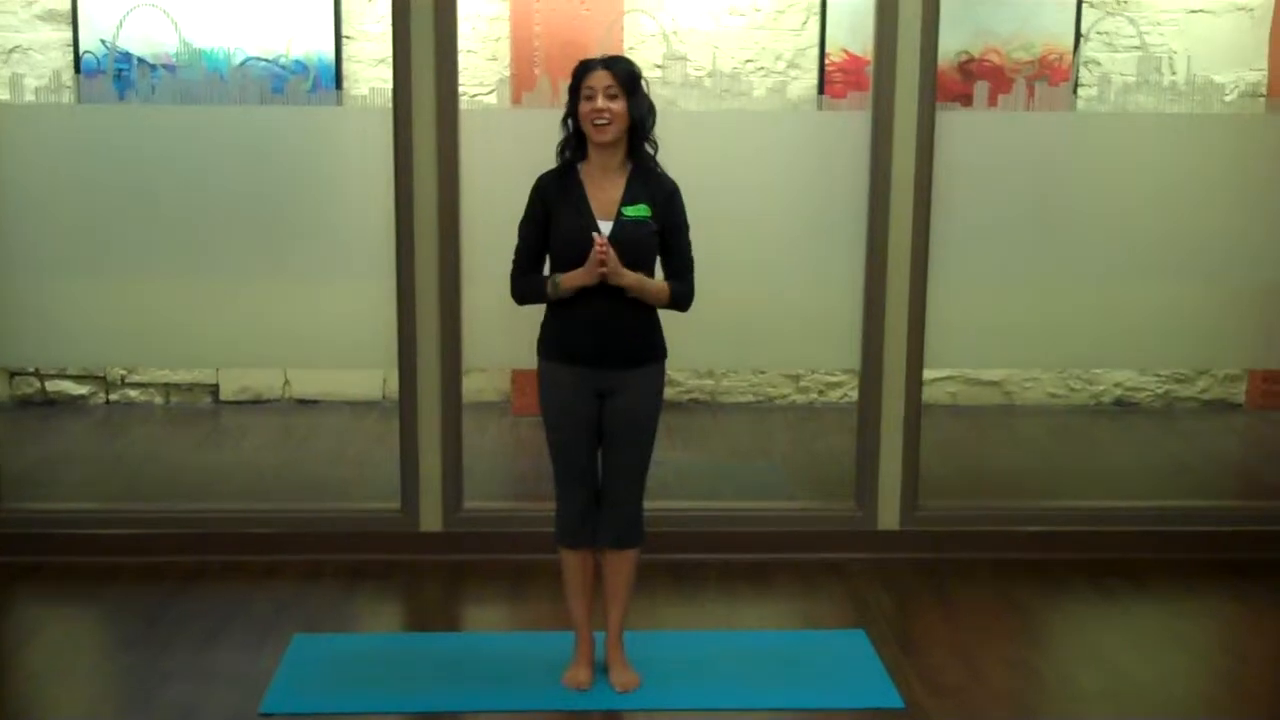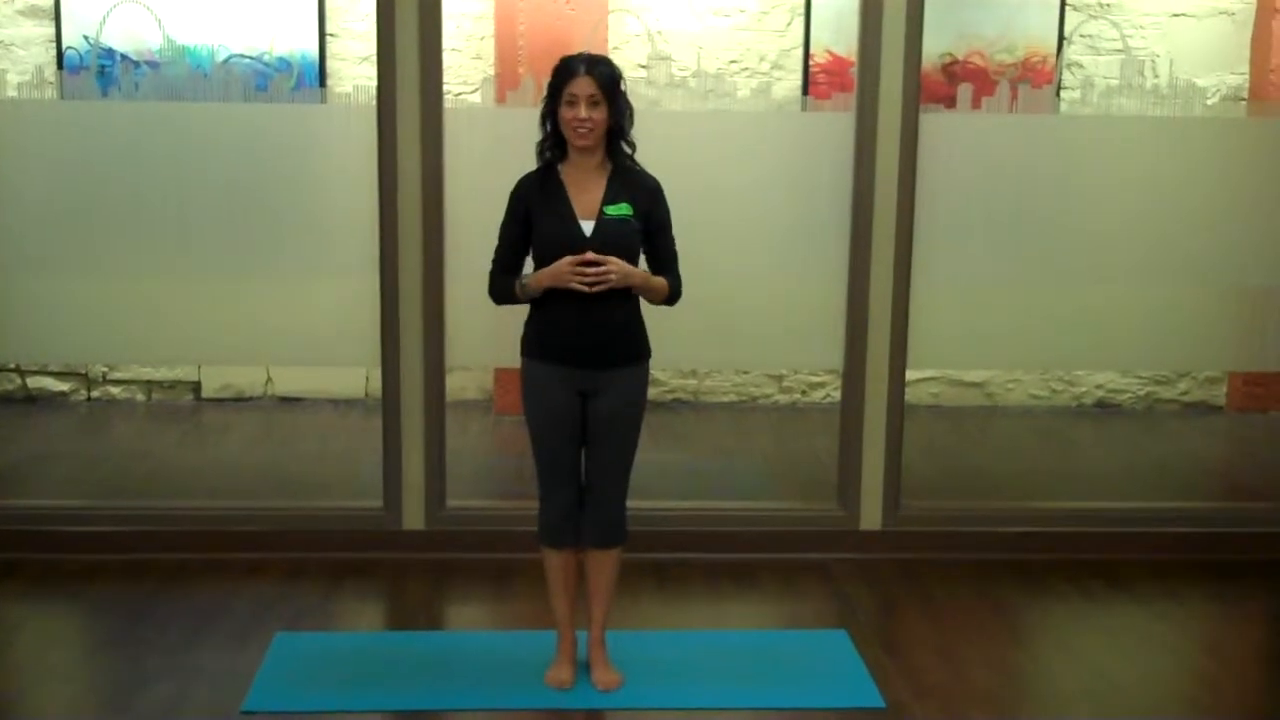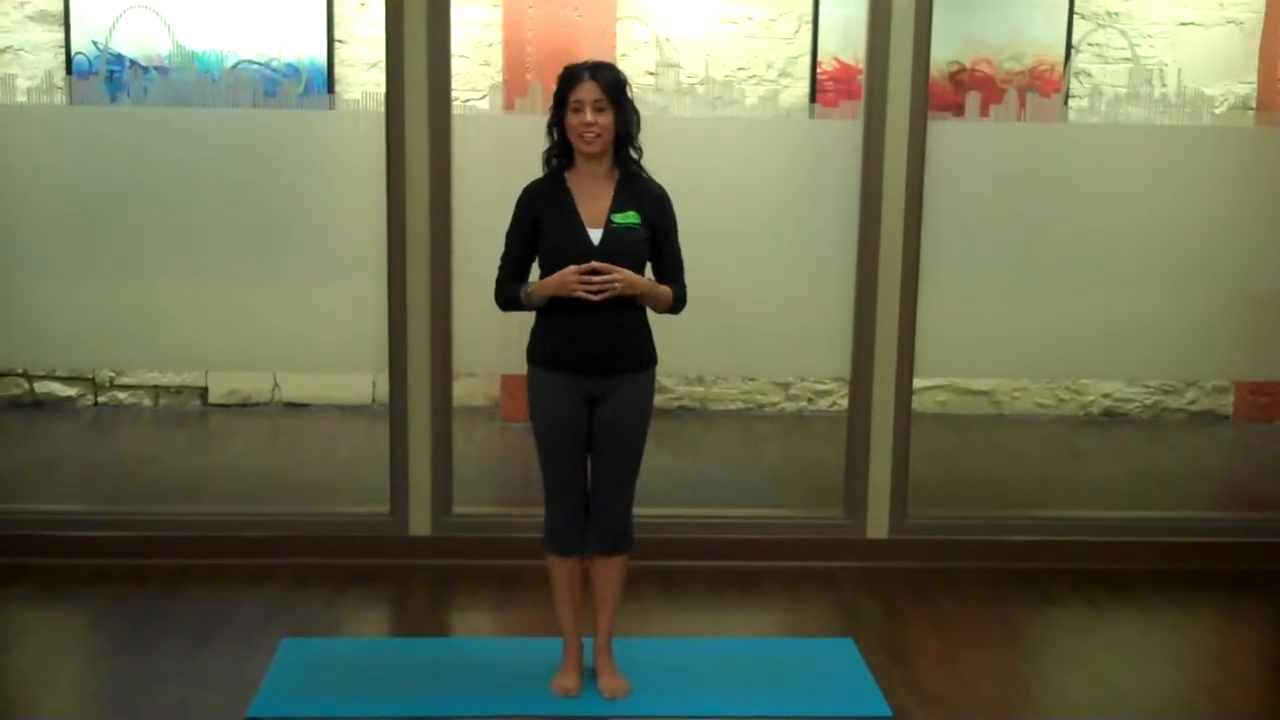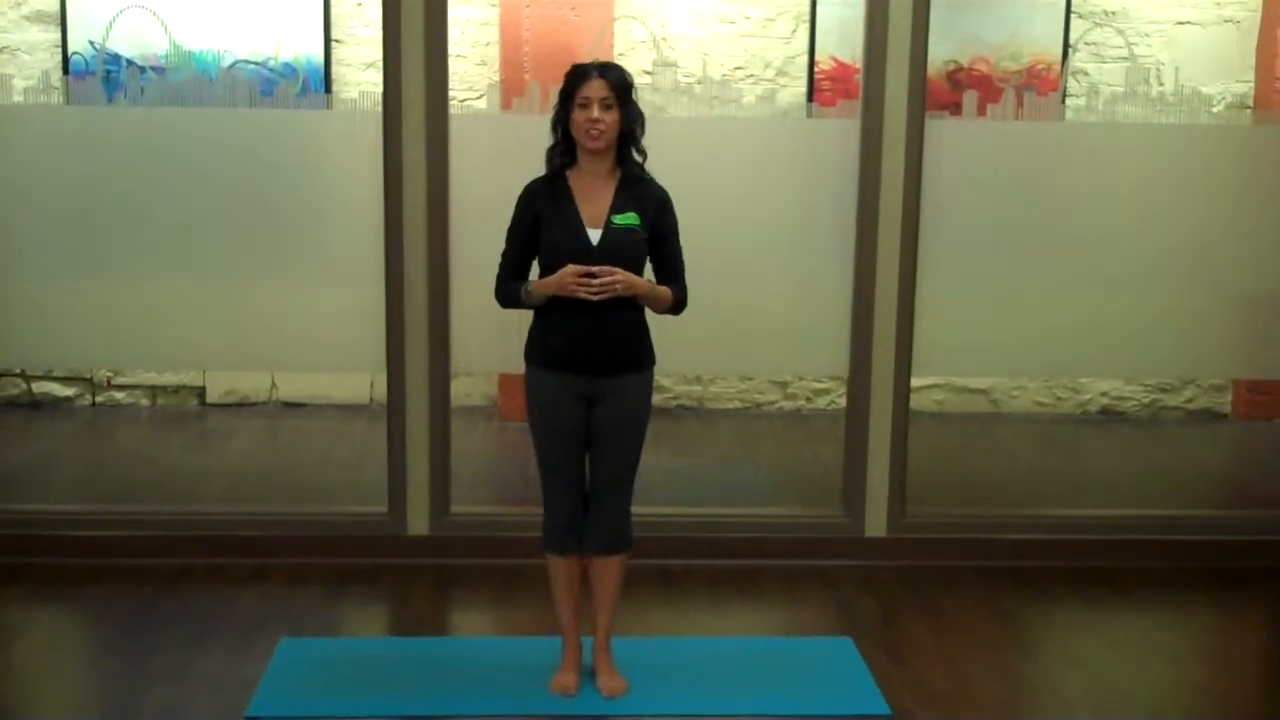
dt=0.7s
person 1, frame 1
left shoulder: (660, 190)
right shoulder: (551, 188)
left elbow: (682, 292)
right elbow: (522, 285)
left wrist: (625, 276)
right wrist: (579, 276)
left hip: (636, 369)
right hip: (565, 367)
left knee: (623, 503)
right knee: (574, 502)
left ankle: (616, 645)
right ankle: (581, 644)
person 1, frame 2
left shoulder: (642, 189)
right shoulder: (532, 190)
left elbow: (671, 287)
right elbow: (500, 285)
left wrist: (628, 275)
right wrist: (546, 278)
left hip: (621, 368)
right hip: (550, 367)
left knee: (606, 502)
right knee: (558, 502)
left ankle: (598, 644)
right ankle: (564, 644)
person 1, frame 3
left shoulder: (649, 197)
right shoulder: (539, 197)
left elbow: (676, 295)
right elbow: (506, 291)
left wrist: (635, 284)
right wrist: (552, 285)
left hip: (627, 375)
right hip: (556, 374)
left knee: (613, 510)
right knee: (564, 509)
left ankle: (605, 651)
right ankle: (570, 651)
person 1, frame 4
left shoulder: (650, 198)
right shoulder: (540, 195)
left elbow: (677, 297)
right elbow: (506, 288)
left wrist: (634, 285)
right wrist: (551, 284)
left hip: (625, 374)
right hip: (553, 372)
left knee: (610, 508)
right knee: (562, 507)
left ankle: (603, 650)
right ankle: (569, 649)
